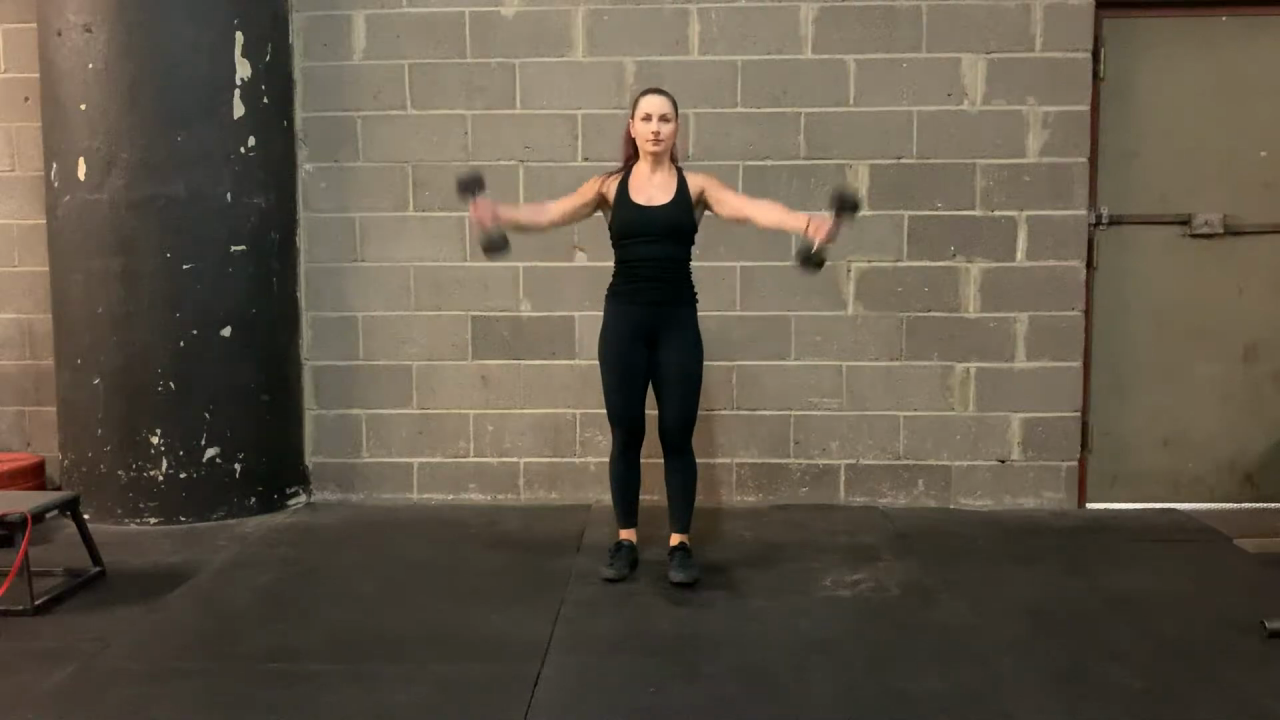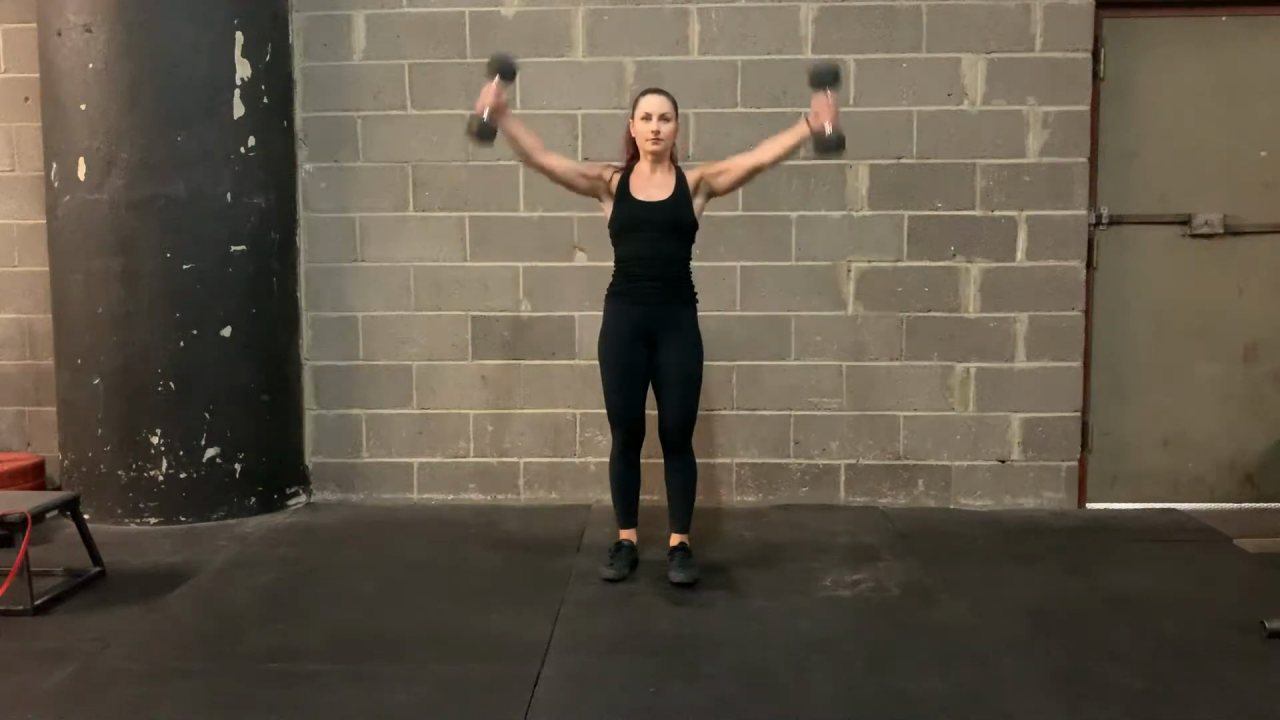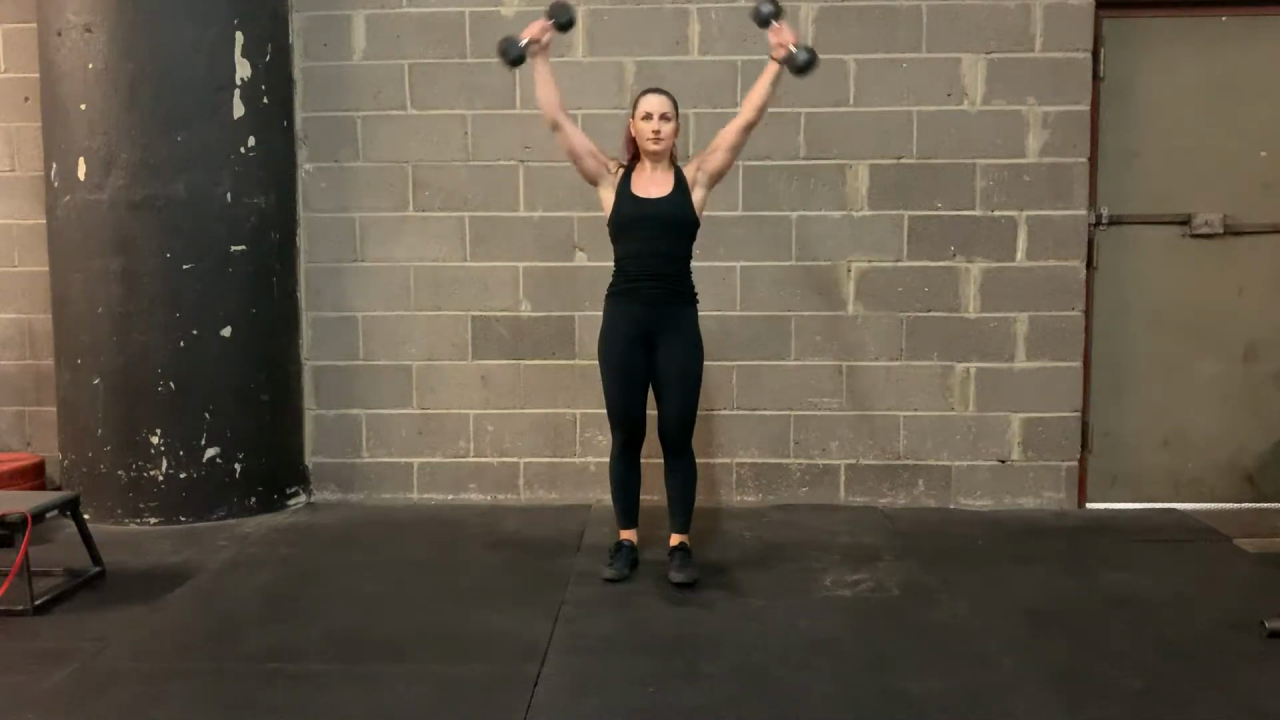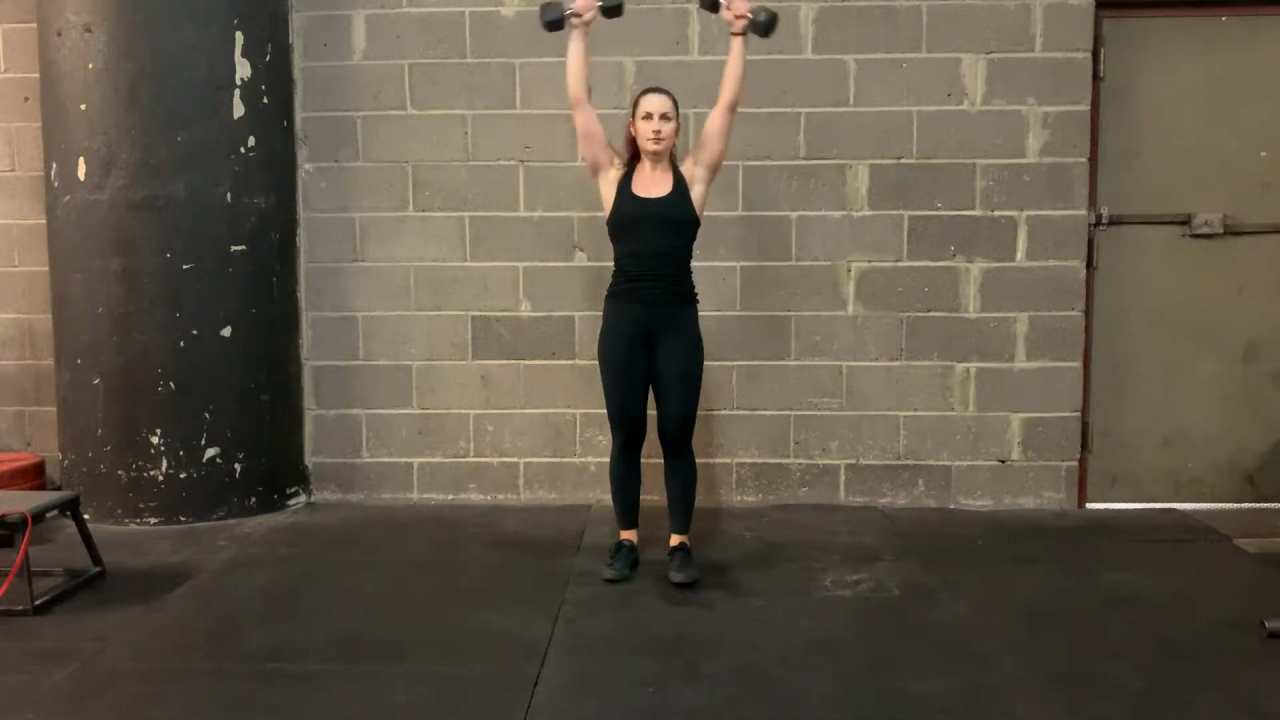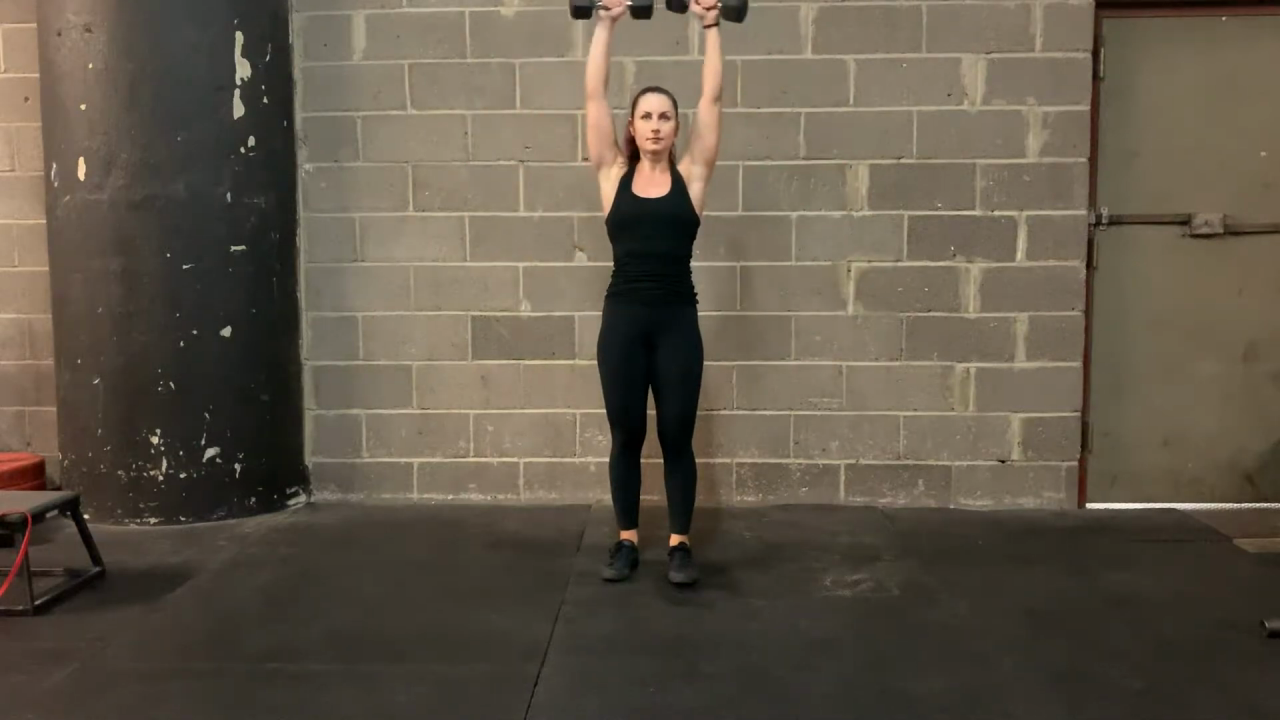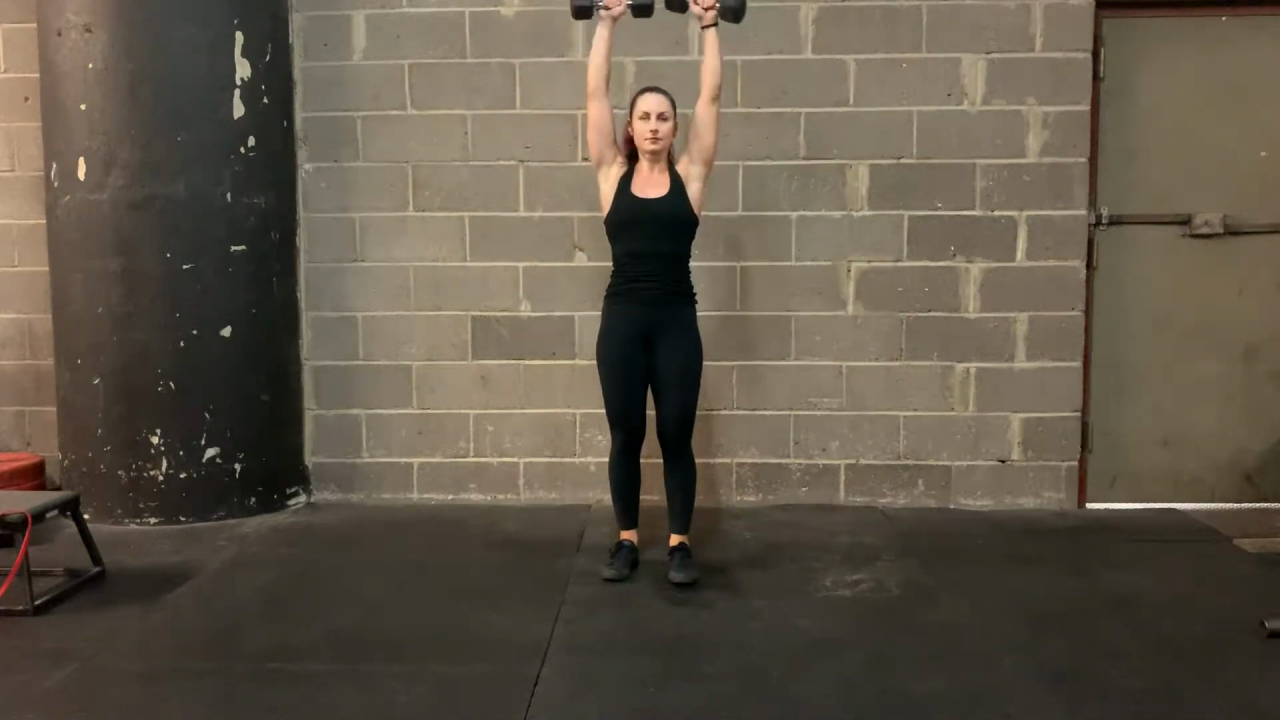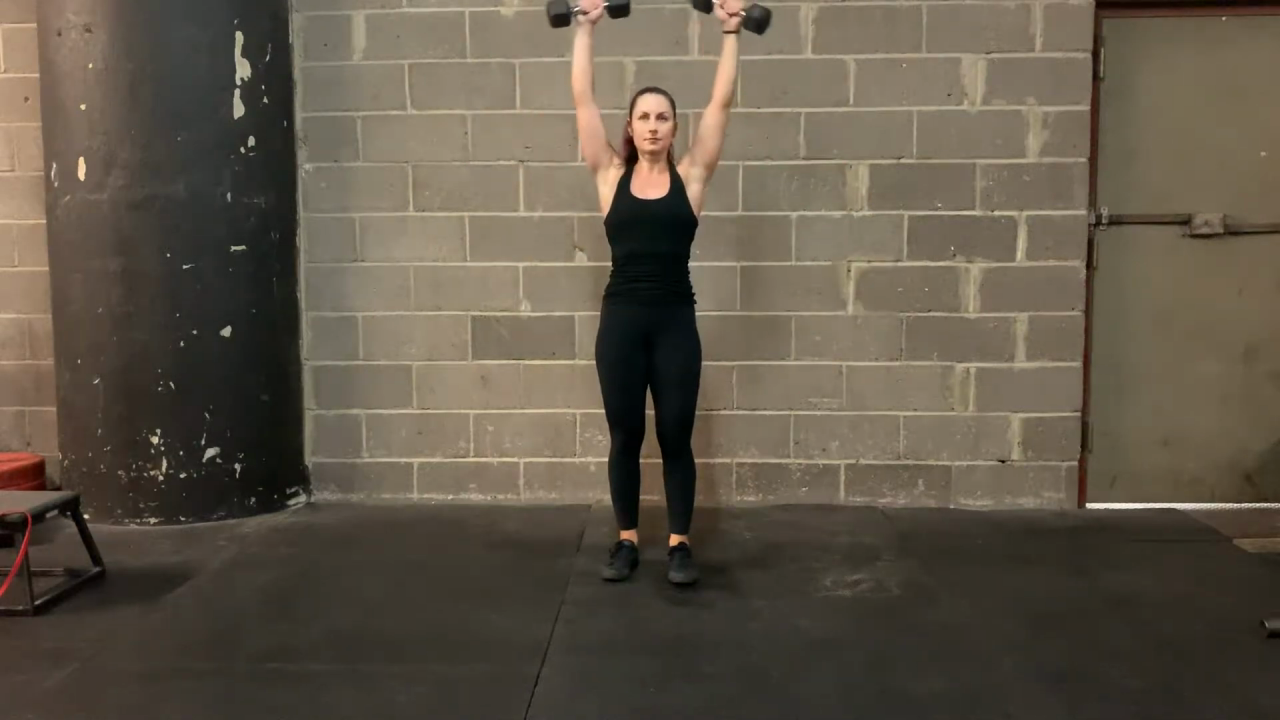
dt=0.2s
person 1, frame 1
left shoulder: (695, 185)
right shoulder: (609, 185)
left elbow: (749, 207)
right elbow: (552, 211)
left wrist: (804, 223)
right wrist: (501, 215)
left hip: (677, 319)
right hip: (624, 317)
left knee: (677, 435)
right knee: (626, 434)
left ankle: (680, 543)
right ankle: (625, 539)
person 1, frame 2
left shoulder: (695, 184)
right shoulder: (610, 182)
left elbow: (756, 159)
right elbow: (545, 159)
left wrist: (806, 127)
right wrist: (504, 118)
left hip: (678, 318)
right hip: (624, 318)
left knee: (677, 435)
right knee: (626, 434)
left ankle: (680, 543)
right ankle: (625, 540)
person 1, frame 3
left shoulder: (694, 180)
right shoulder: (611, 180)
left elbow: (743, 124)
right elbow: (559, 123)
left wrist: (775, 62)
right wrist: (539, 57)
left hip: (677, 320)
right hip: (623, 318)
left knee: (677, 436)
right knee: (626, 435)
left ankle: (680, 542)
right ankle: (626, 539)
person 1, frame 4
left shoulder: (692, 178)
right shoulder: (612, 177)
left elbow: (726, 106)
right elbow: (580, 103)
left hip: (677, 320)
right hip: (623, 318)
left knee: (677, 437)
right knee: (626, 436)
left ankle: (680, 543)
right ankle: (626, 540)
person 1, frame 5
left shoulder: (691, 177)
right shoulder: (614, 175)
left elbow: (712, 98)
right elbow: (595, 95)
left hip: (677, 321)
right hip: (622, 319)
left knee: (677, 437)
right knee: (626, 436)
left ankle: (679, 543)
right ankle: (626, 540)
person 1, frame 6
left shoulder: (689, 177)
right shoulder: (613, 176)
left elbow: (710, 99)
right elbow: (594, 95)
left hip: (676, 321)
right hip: (622, 319)
left knee: (676, 437)
right knee: (626, 436)
left ankle: (679, 543)
right ankle: (627, 539)
person 1, frame 7
left shoulder: (690, 177)
right shoulder: (611, 176)
left elbow: (722, 104)
right elbow: (582, 103)
left hip: (674, 321)
right hip: (621, 319)
left knee: (676, 437)
right knee: (625, 436)
left ankle: (679, 543)
right ankle: (626, 540)
